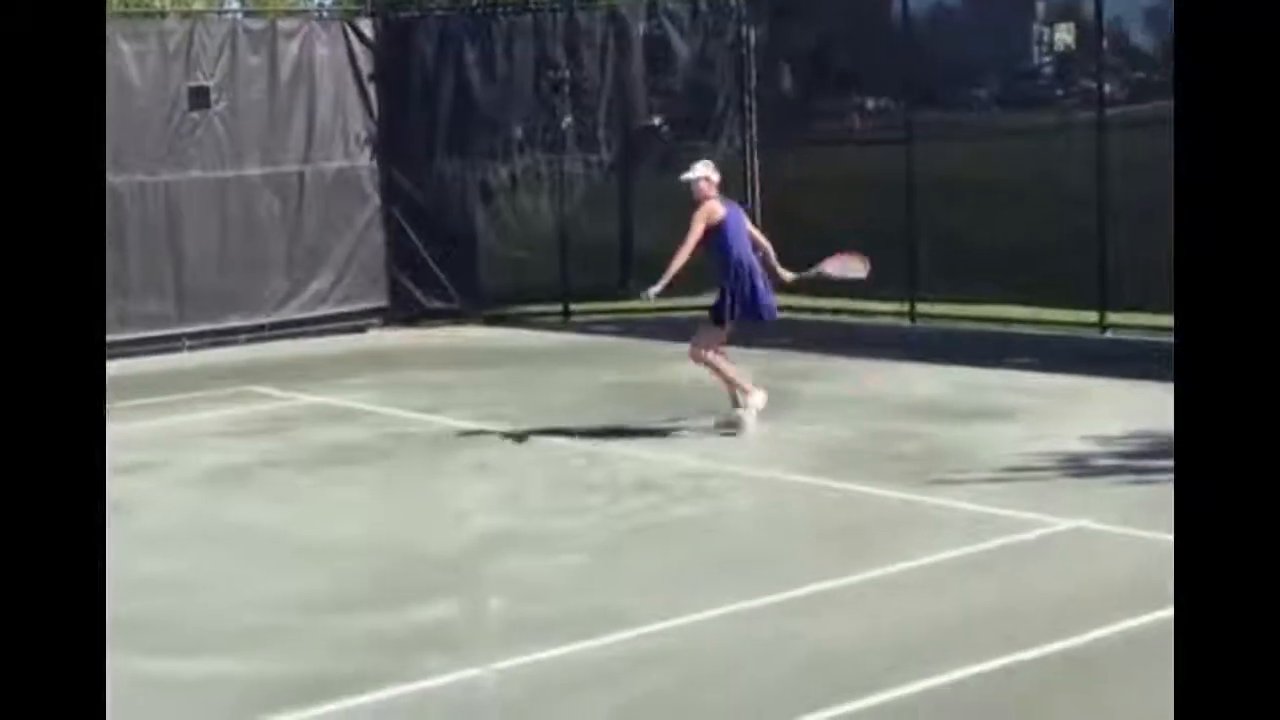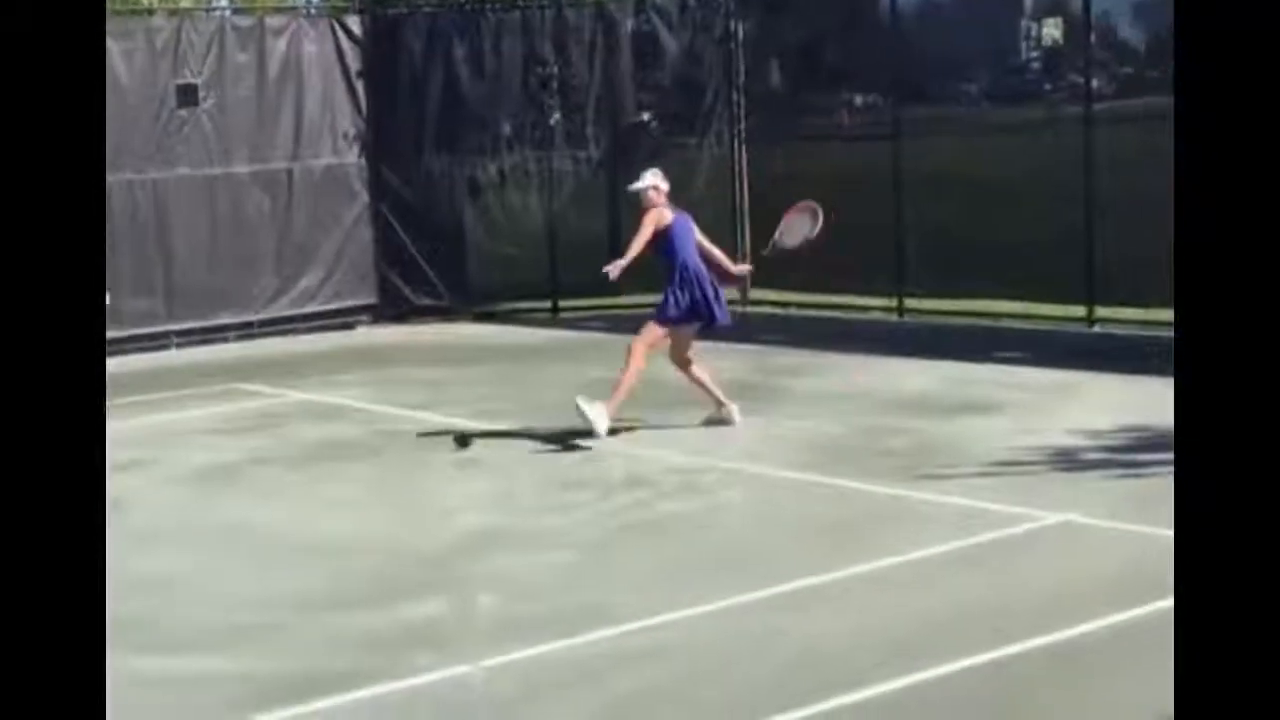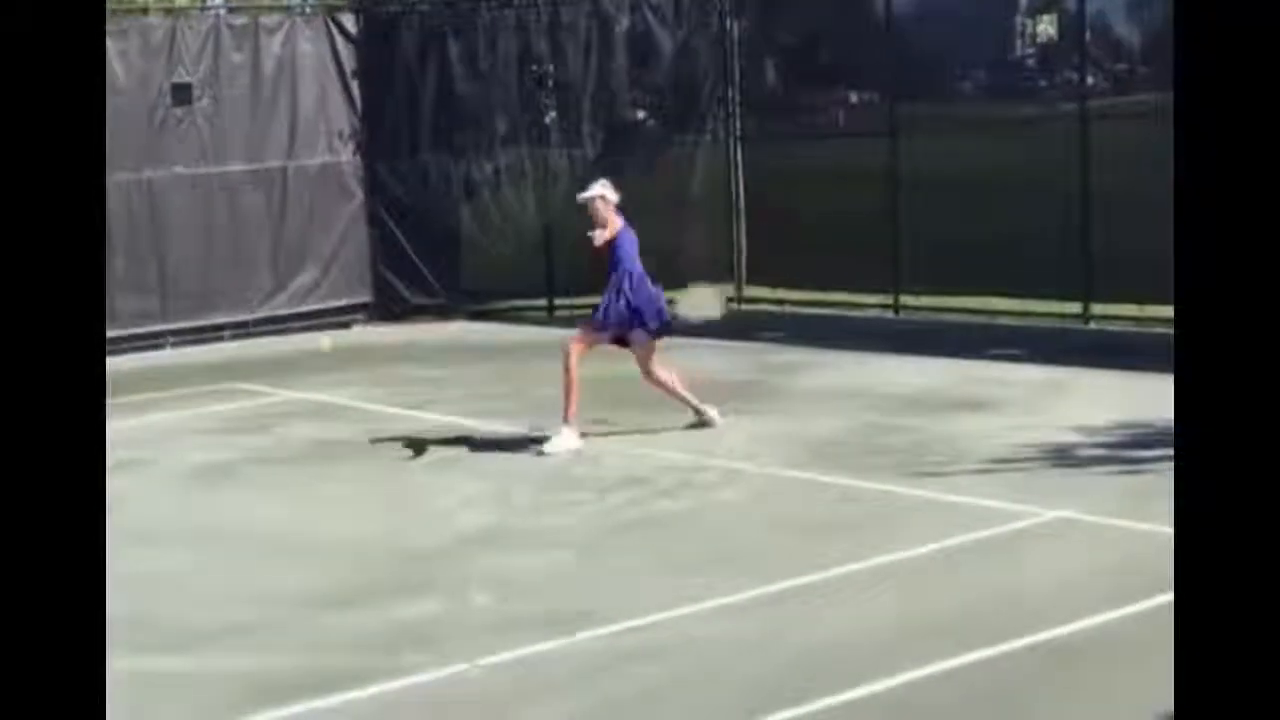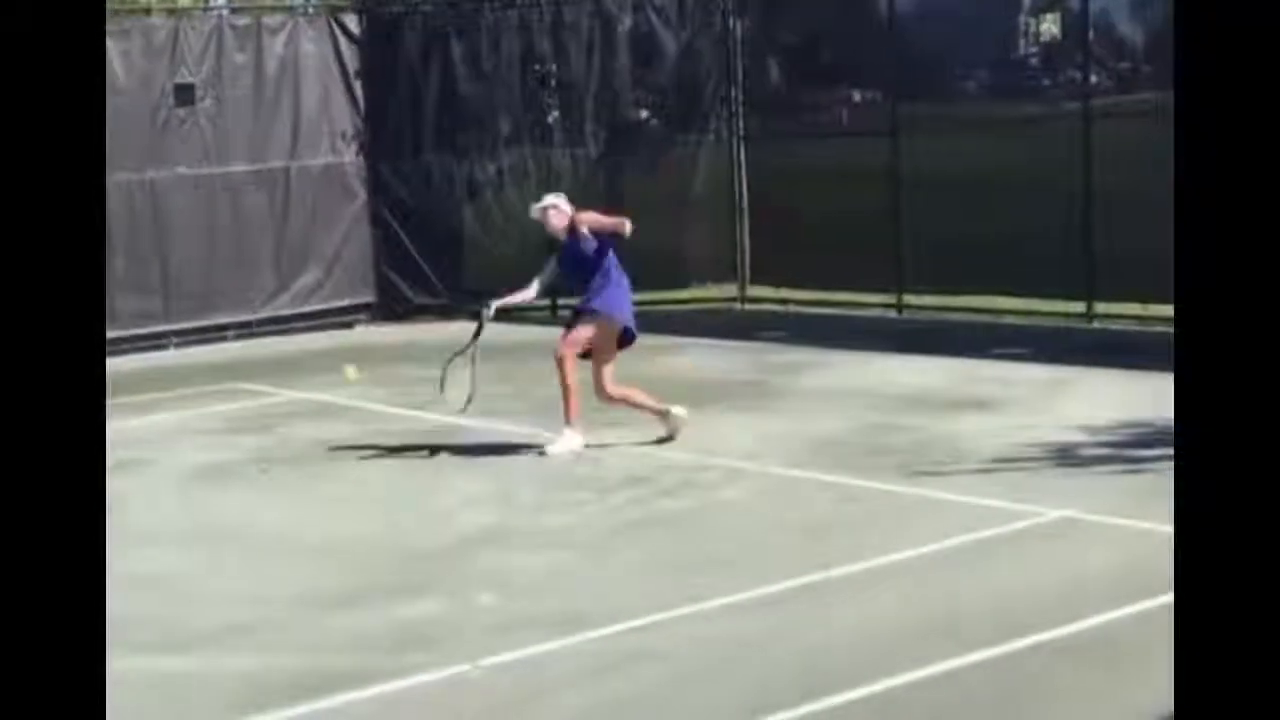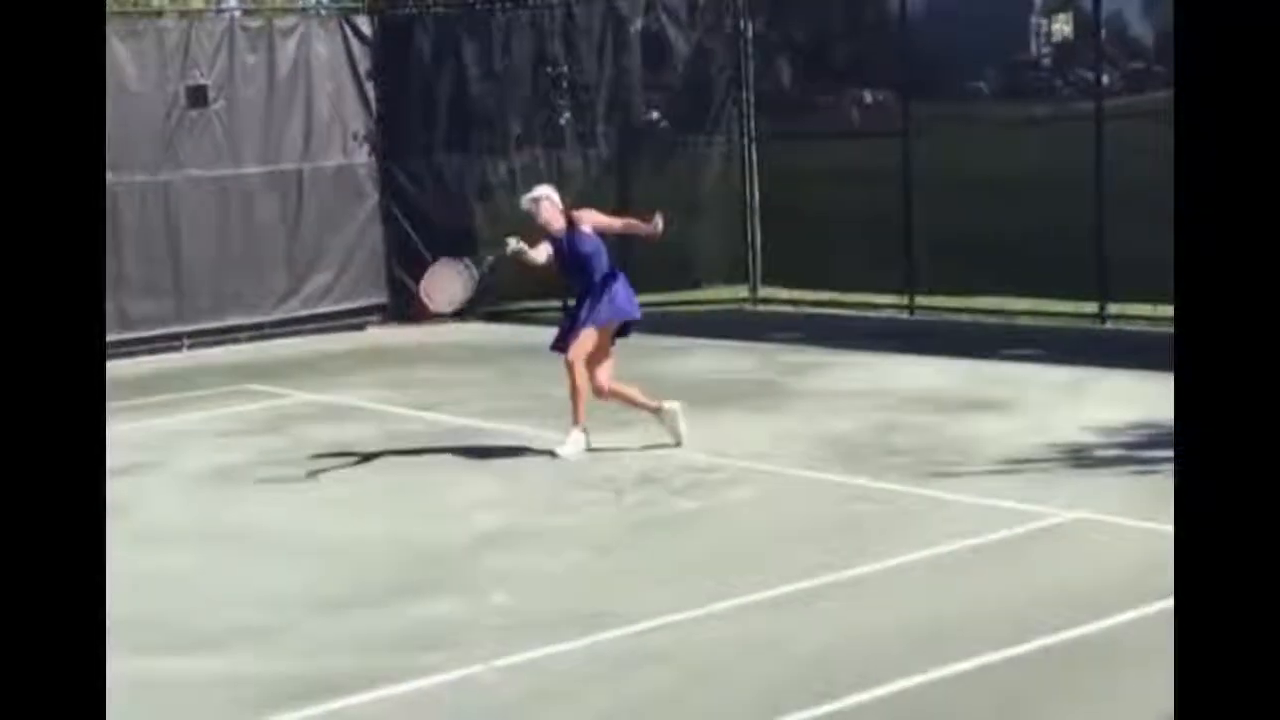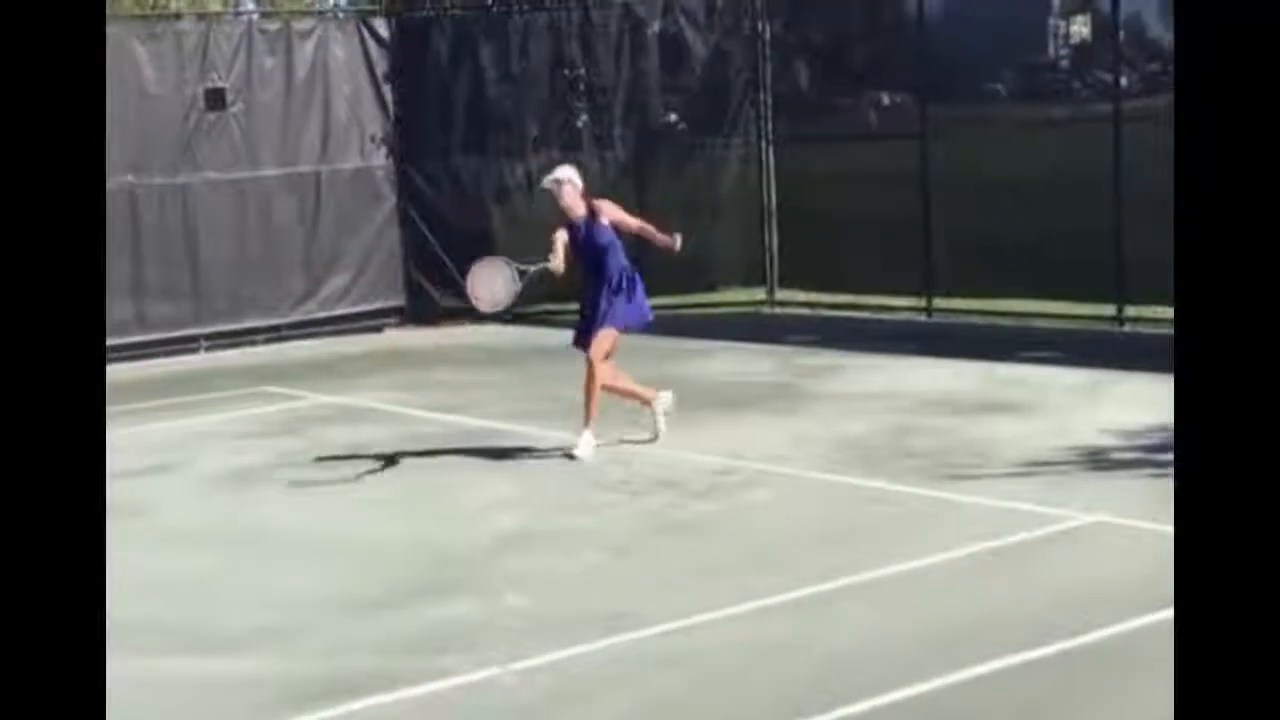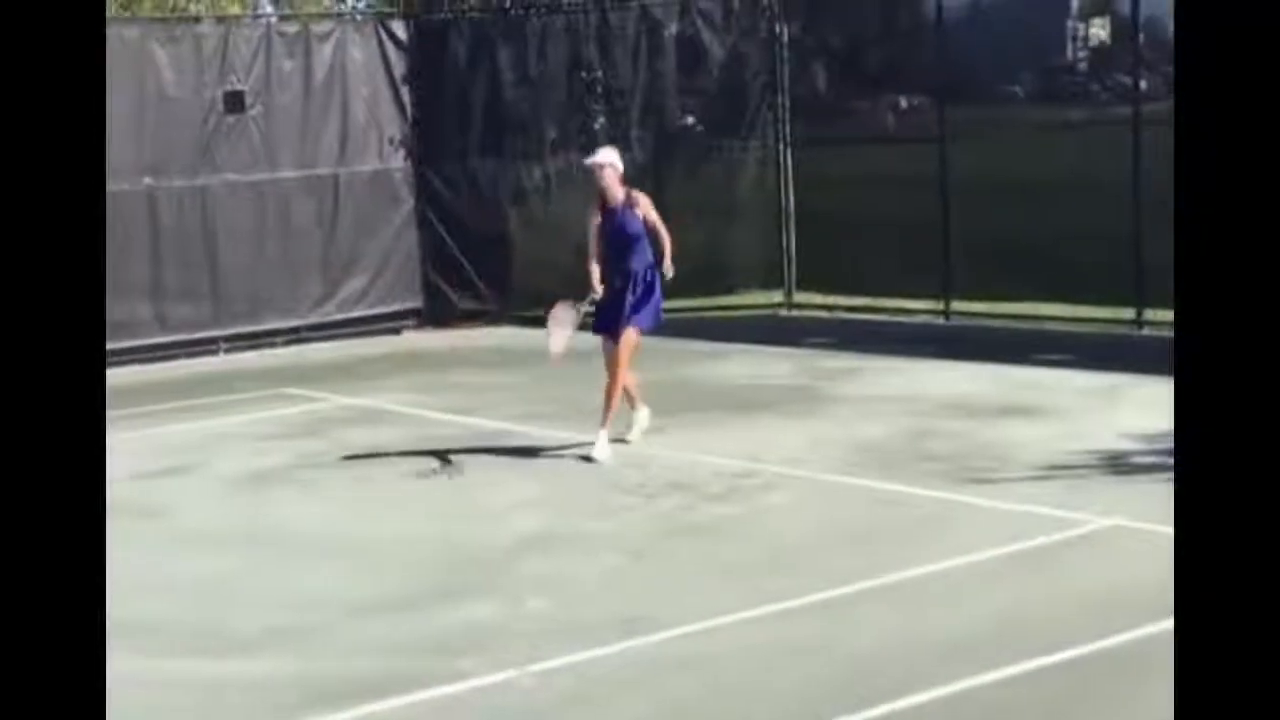
dt=0.2s
person 1, frame 1
left shoulder: (708, 208)
right shoulder: (733, 208)
left elbow: (685, 250)
right elbow: (762, 242)
left wrist: (660, 284)
right wrist: (779, 271)
left hip: (739, 283)
right hip: (743, 283)
left knee: (699, 351)
right knee: (709, 349)
left ankle: (751, 393)
right ankle: (741, 408)
person 1, frame 2
left shoulder: (656, 213)
right shoulder: (683, 217)
left elbow: (640, 239)
right elbow: (708, 247)
left wrist: (622, 262)
right wrist: (732, 268)
left hip: (684, 292)
right hip: (695, 292)
left knee: (638, 346)
right knee: (679, 357)
left ankle: (605, 412)
right ankle: (725, 408)
person 1, frame 3
left shoulder: (608, 217)
right shoulder: (624, 233)
left elbow: (609, 228)
left wrist: (602, 234)
left hip: (624, 293)
right hip: (642, 301)
left knee: (571, 350)
right knee: (650, 368)
left ankle: (568, 431)
right ankle: (702, 410)
person 1, frame 4
left shoulder: (581, 222)
right shoulder: (560, 254)
left elbow: (620, 223)
right elbow: (534, 289)
left wrist: (624, 227)
right wrist: (500, 302)
left hip: (610, 295)
right hip: (593, 308)
left knee: (563, 351)
right knee: (606, 390)
left ankle: (571, 431)
right ankle: (666, 412)
person 1, frame 5
left shoulder: (581, 219)
right shoulder: (547, 245)
left elbow: (624, 224)
right elbow: (536, 258)
left wrist: (650, 228)
right wrist: (519, 250)
left hip: (609, 295)
right hip: (585, 306)
left knee: (573, 357)
right knee: (602, 386)
left ankle: (578, 433)
right ankle: (662, 409)
person 1, frame 6
left shoulder: (601, 209)
right shoulder: (563, 232)
left elbow: (640, 227)
right elbow: (559, 263)
left wrist: (667, 241)
right wrist: (554, 264)
left hip: (621, 291)
right hip: (595, 298)
left knee: (594, 357)
right knee: (601, 374)
left ankle: (587, 434)
right ankle: (655, 399)
person 1, frame 7
left shoulder: (638, 201)
right shoulder: (597, 213)
left elbow: (662, 233)
right elbow: (594, 256)
left wrist: (667, 261)
right wrist: (595, 282)
left hip: (641, 287)
right hip: (613, 289)
left knee: (620, 360)
right knee: (612, 363)
left ankle: (603, 436)
right ankle: (640, 409)
